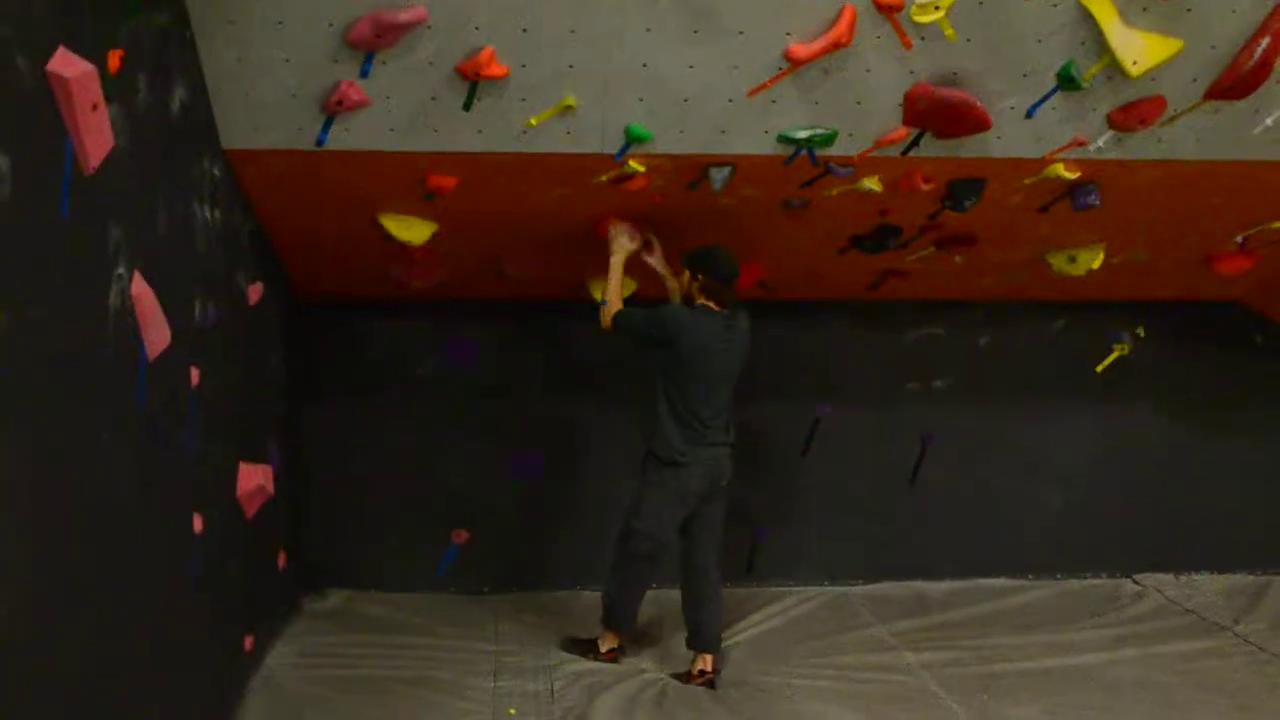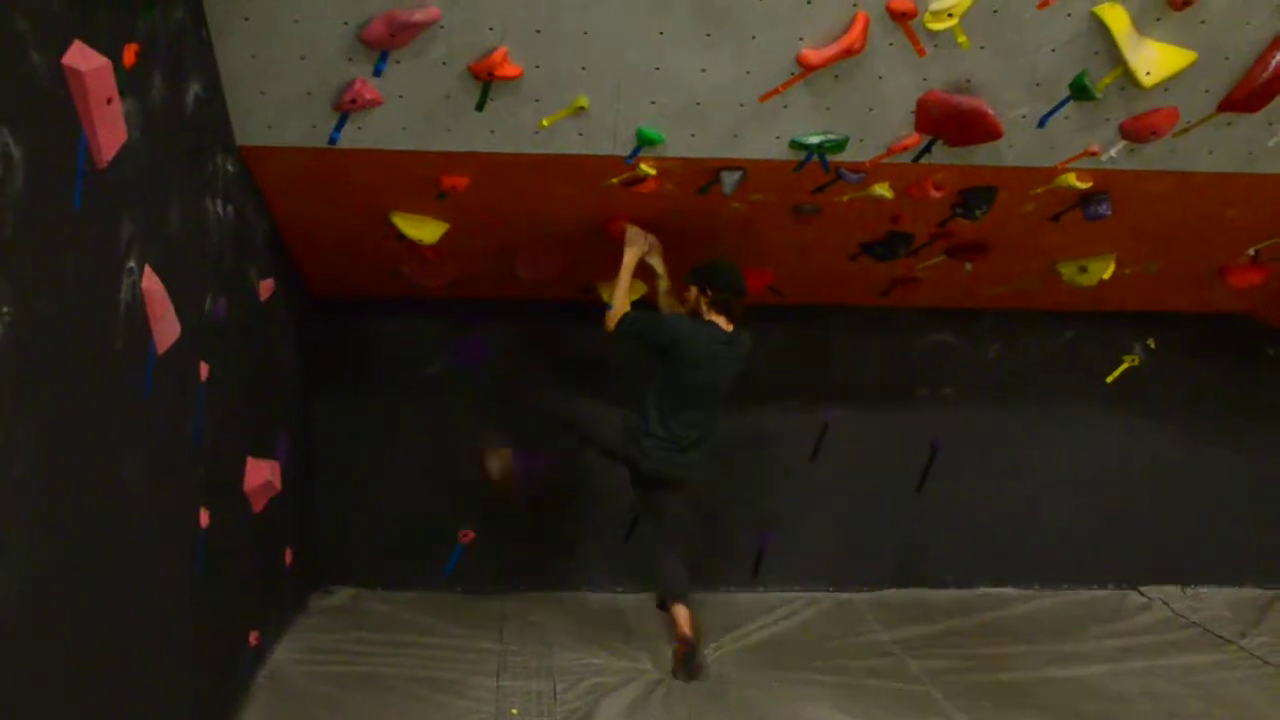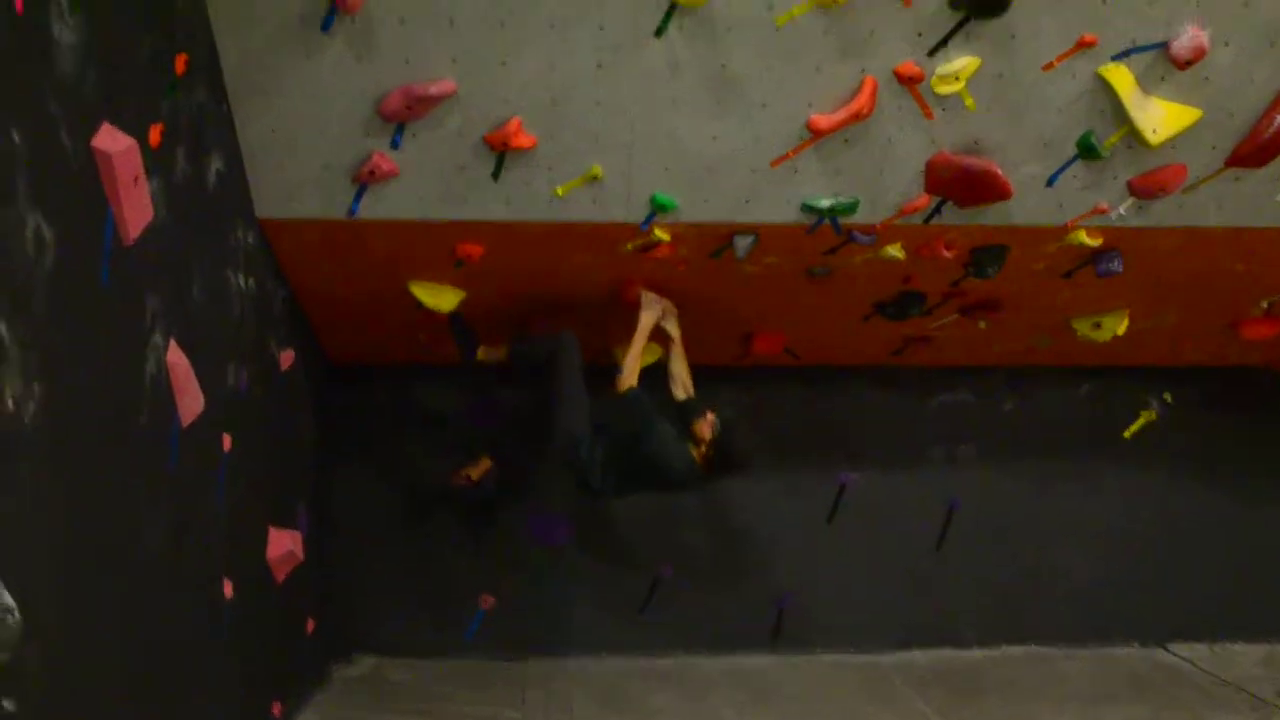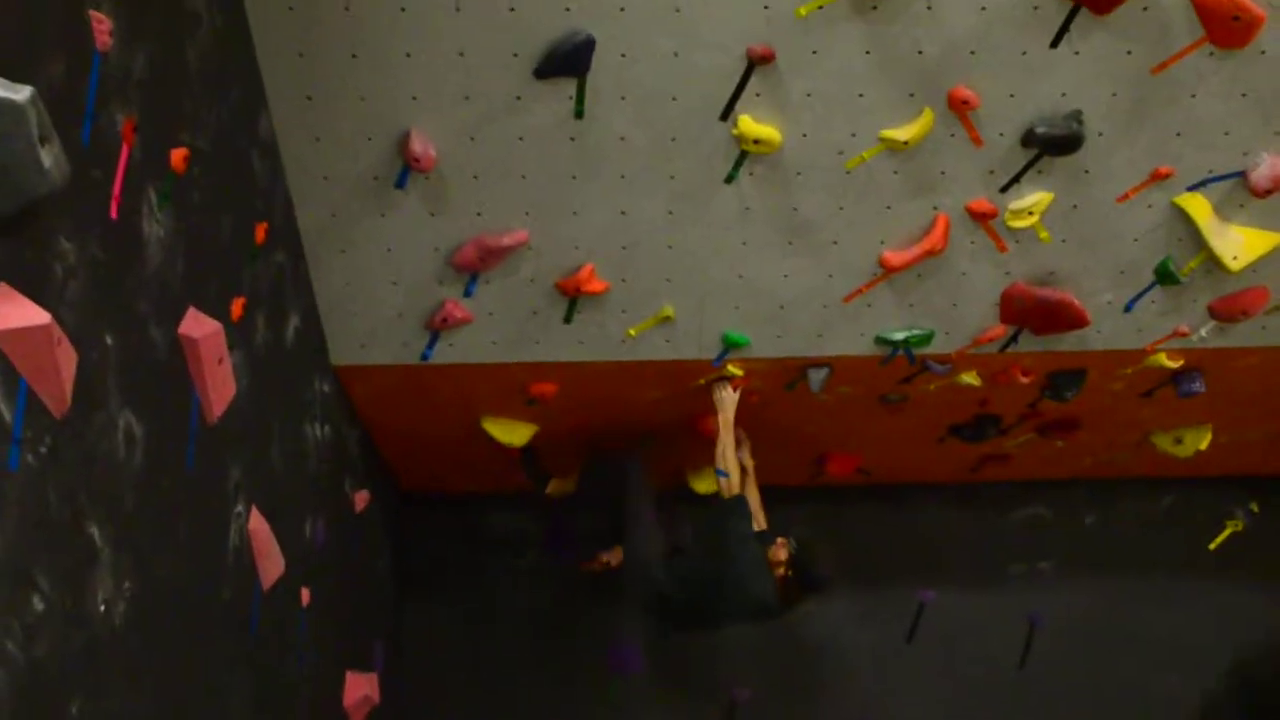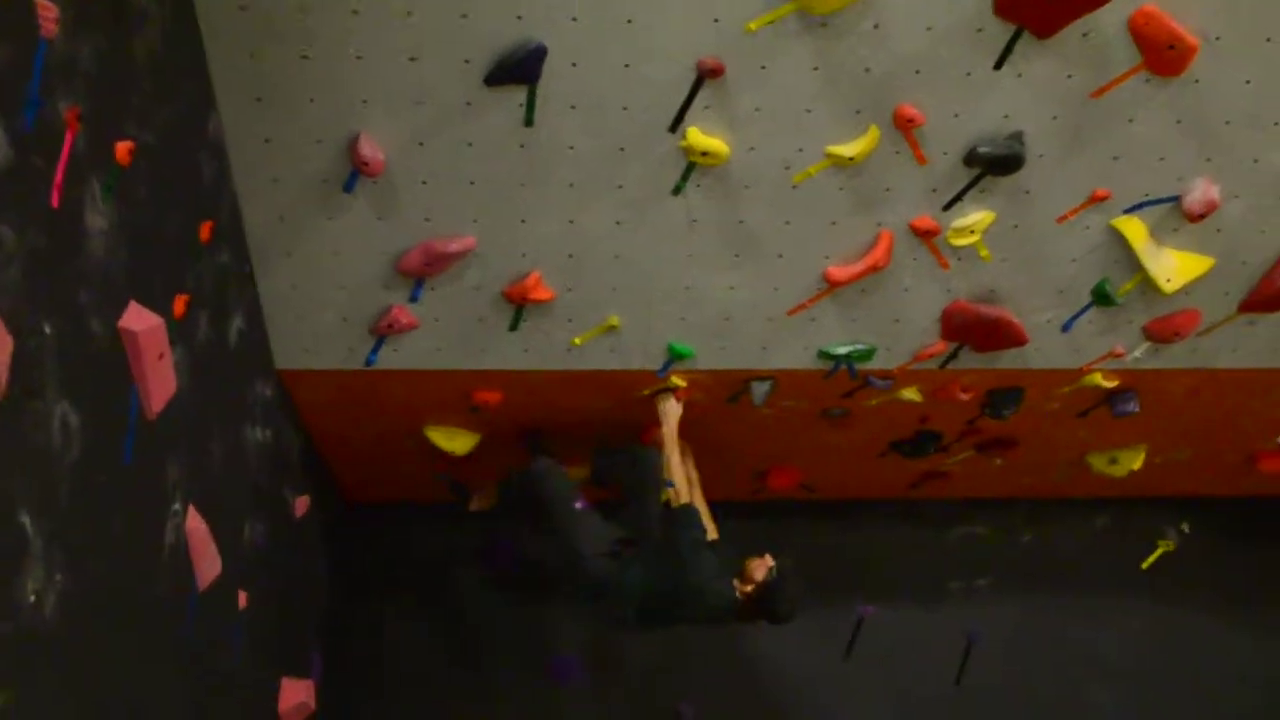
dt=1s
person 1, frame 1
left shoulder: (677, 323)
right shoulder: (738, 324)
left elbow: (610, 318)
left wrist: (618, 258)
right wrist: (659, 269)
left hip: (676, 466)
right hip: (717, 463)
left knee: (637, 553)
right knee: (703, 563)
left ankle: (610, 641)
right ankle: (705, 664)
person 1, frame 2
left shoulder: (681, 332)
right shoulder: (739, 342)
left elbow: (615, 320)
left wrist: (630, 258)
right wrist: (658, 267)
left hip: (645, 451)
right hip: (680, 463)
right knee: (668, 546)
right ankle: (685, 635)
person 1, frame 3
left shoulder: (668, 452)
right shoulder: (691, 458)
left elbow: (624, 385)
right elbow: (682, 388)
left wrist: (646, 323)
right wrist: (674, 333)
left hip: (581, 452)
left knee: (564, 346)
left ankle: (480, 353)
person 1, frame 4
left shoulder: (747, 577)
right shoulder: (770, 591)
left elbow: (730, 490)
right elbow: (757, 526)
left wrist: (726, 417)
right wrist: (748, 466)
left hip: (658, 585)
right hip: (679, 569)
left knee: (628, 470)
right ankle: (619, 555)
person 1, frame 5
left shoulder: (704, 586)
right shoulder: (725, 569)
left elbow: (679, 502)
right elbow: (708, 536)
left wrist: (669, 428)
right wrist: (693, 477)
left hip: (610, 568)
right hip: (640, 552)
left knee: (545, 474)
right knee: (649, 460)
right ankle: (573, 473)
